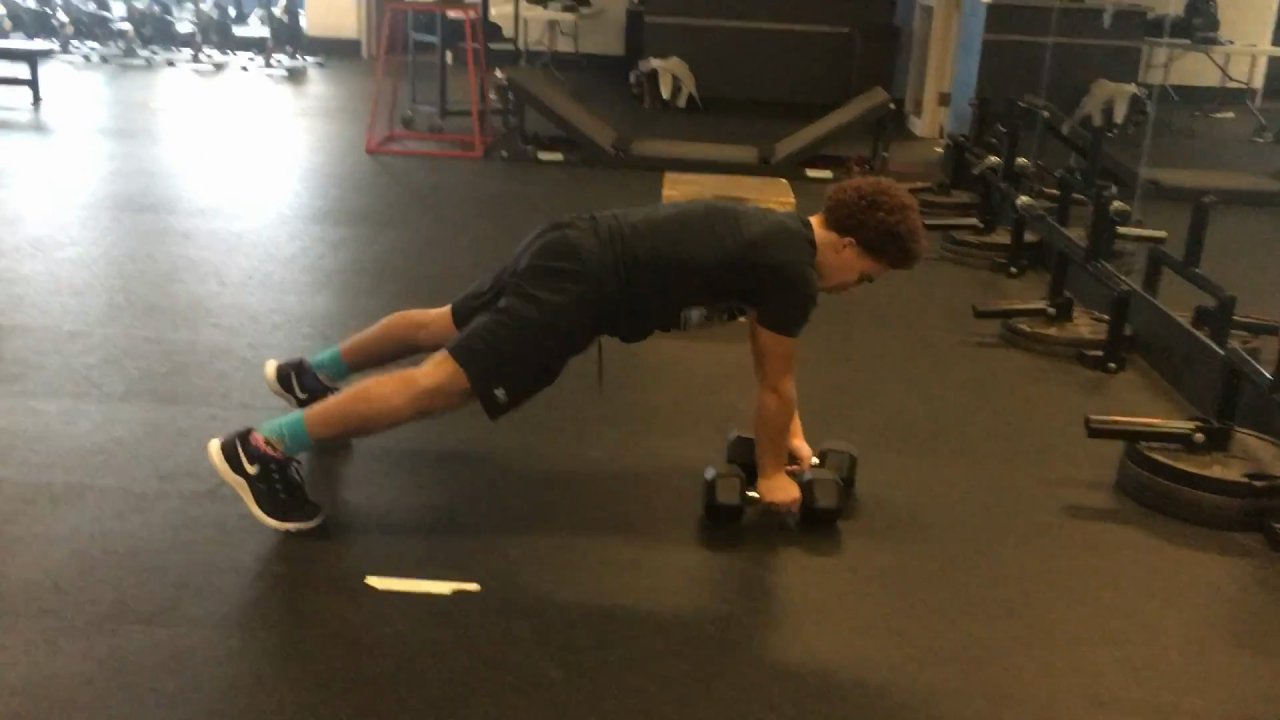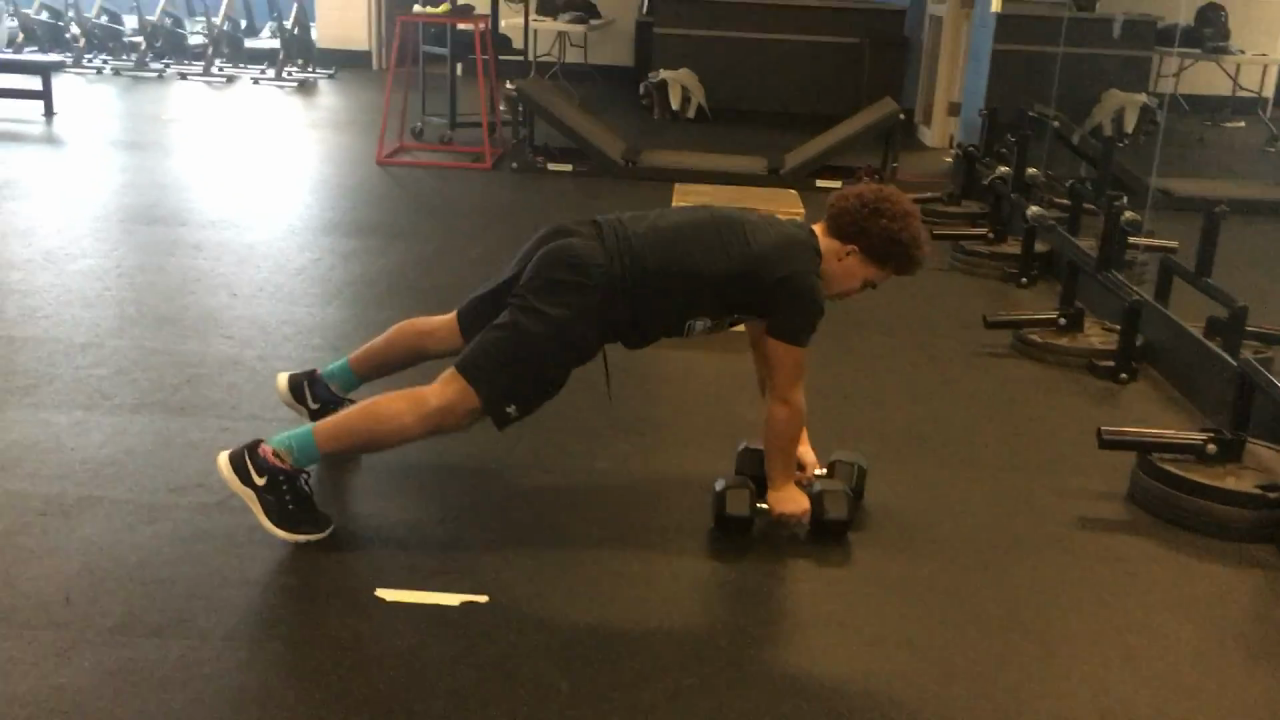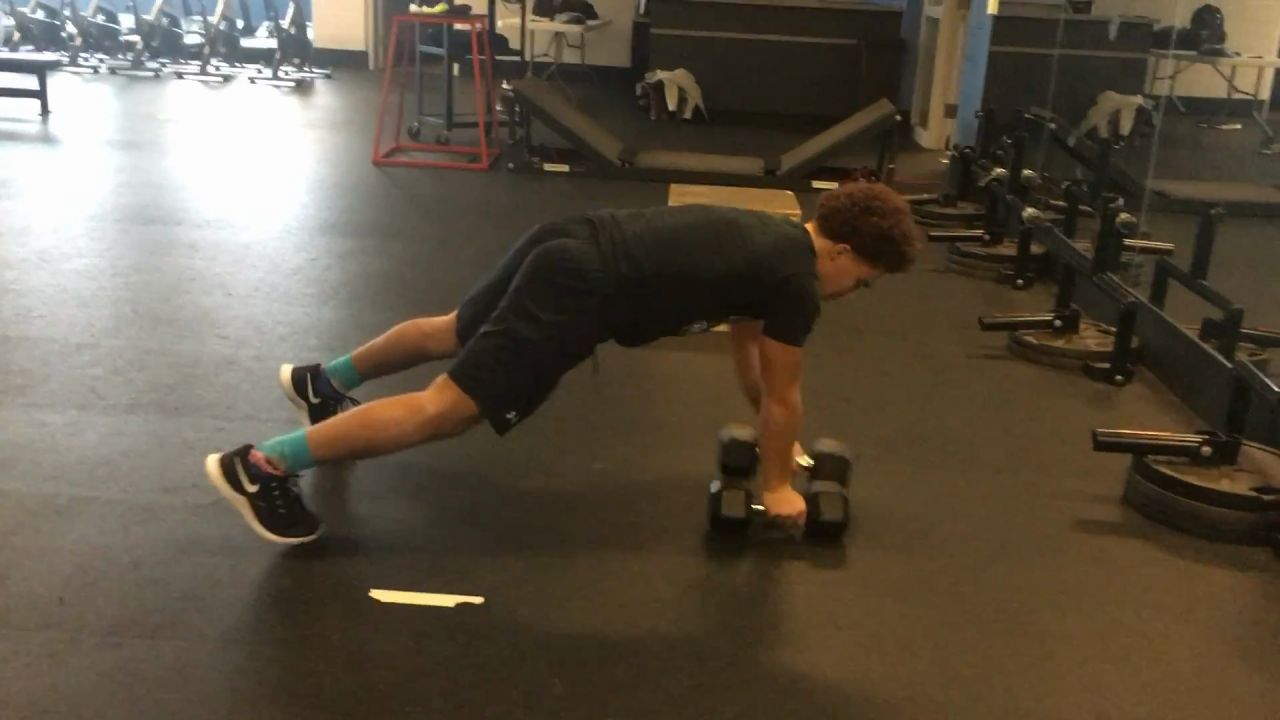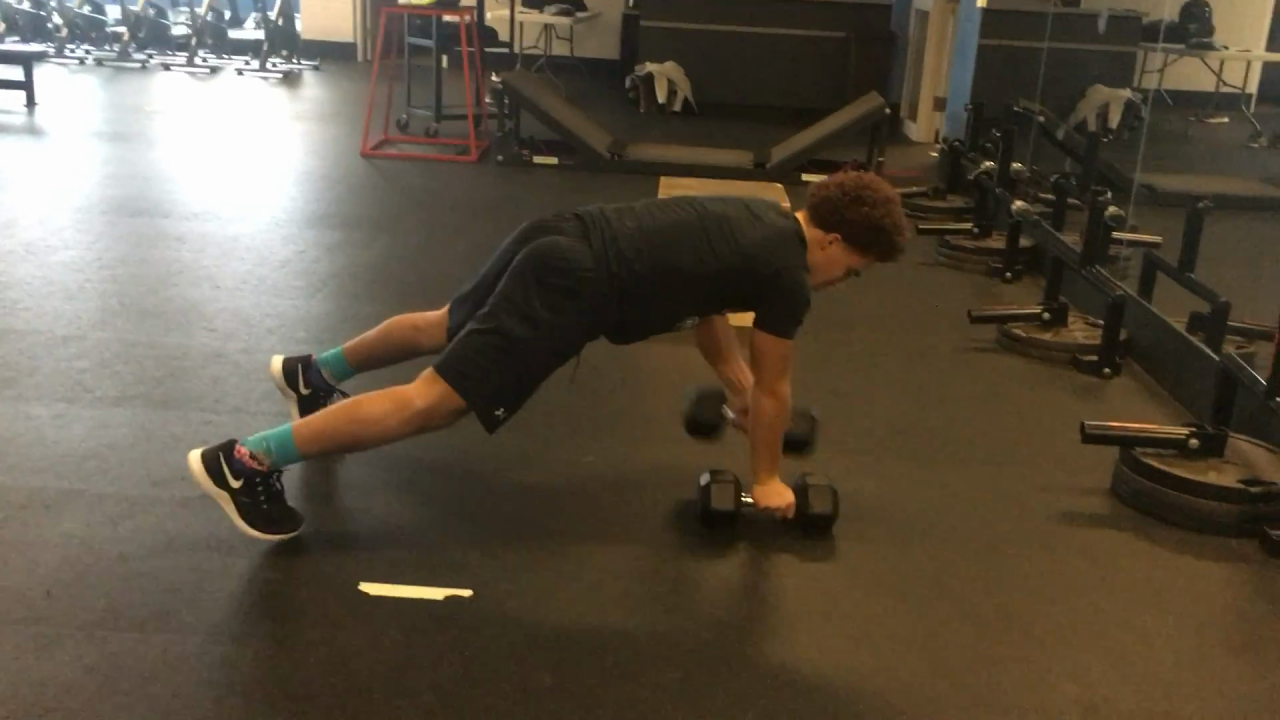
dt=0.1s
person 1, frame 1
left shoulder: (779, 232)
right shoulder: (794, 272)
left elbow: (765, 347)
right elbow: (776, 385)
left wrist: (789, 433)
right wrist: (770, 473)
left hip: (570, 245)
right hip: (578, 285)
left knee: (445, 326)
right knee: (440, 383)
left ankle: (308, 373)
right ankle: (261, 450)
person 1, frame 2
left shoulder: (784, 241)
right shoulder: (800, 281)
left elbow: (765, 350)
right elbow: (786, 395)
left wrist: (794, 441)
right wrist: (780, 484)
left hip: (574, 248)
right hip: (583, 295)
left knee: (450, 333)
right knee: (448, 402)
left ankle: (319, 385)
right ankle: (271, 461)
person 1, frame 3
left shoulder: (774, 233)
right shoulder: (797, 284)
left elbow: (738, 320)
right elbow: (784, 397)
left wrist: (773, 431)
right wrist: (776, 486)
left hip: (564, 244)
right hip: (579, 290)
left knee: (454, 332)
right knee: (446, 407)
left ankle: (322, 381)
right ankle: (261, 467)
person 1, frame 4
left shoulder: (762, 218)
right shoulder: (788, 275)
right elbow: (773, 389)
left wrist: (739, 394)
right wrist: (765, 479)
left hip: (554, 239)
right hip: (568, 289)
left knee: (445, 329)
right knee: (432, 400)
left ankle: (314, 373)
right ankle: (245, 462)
